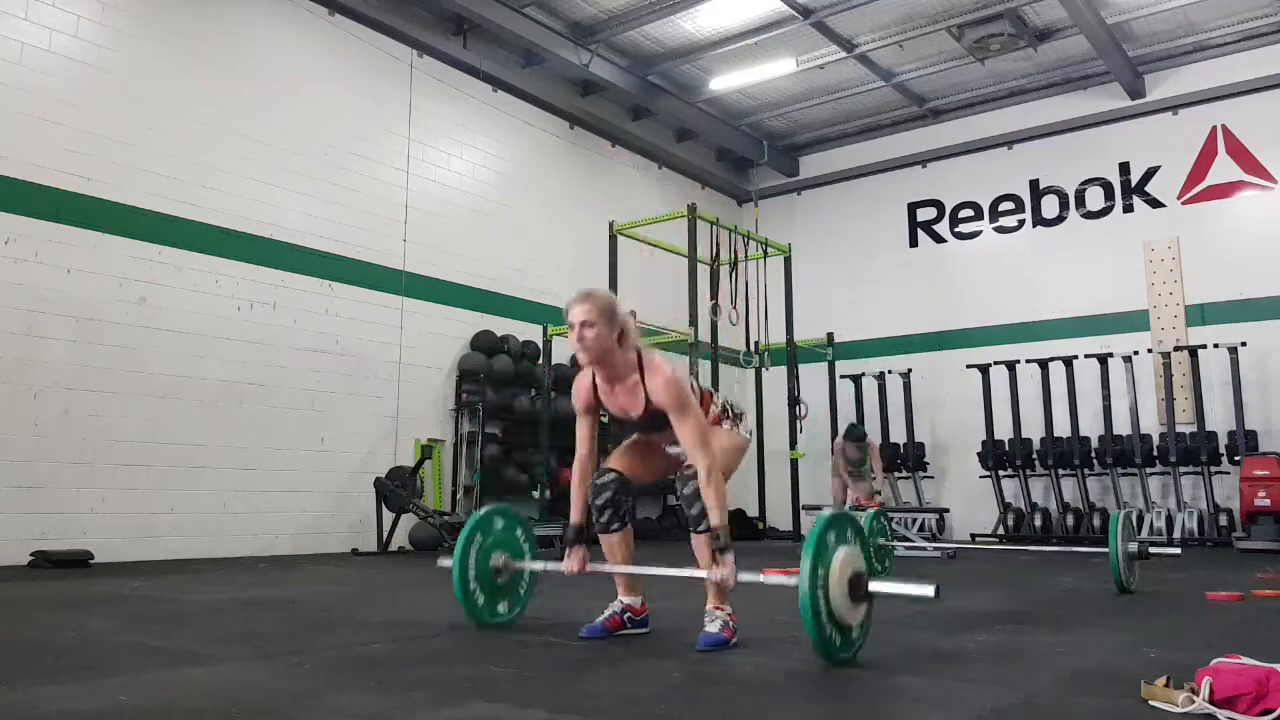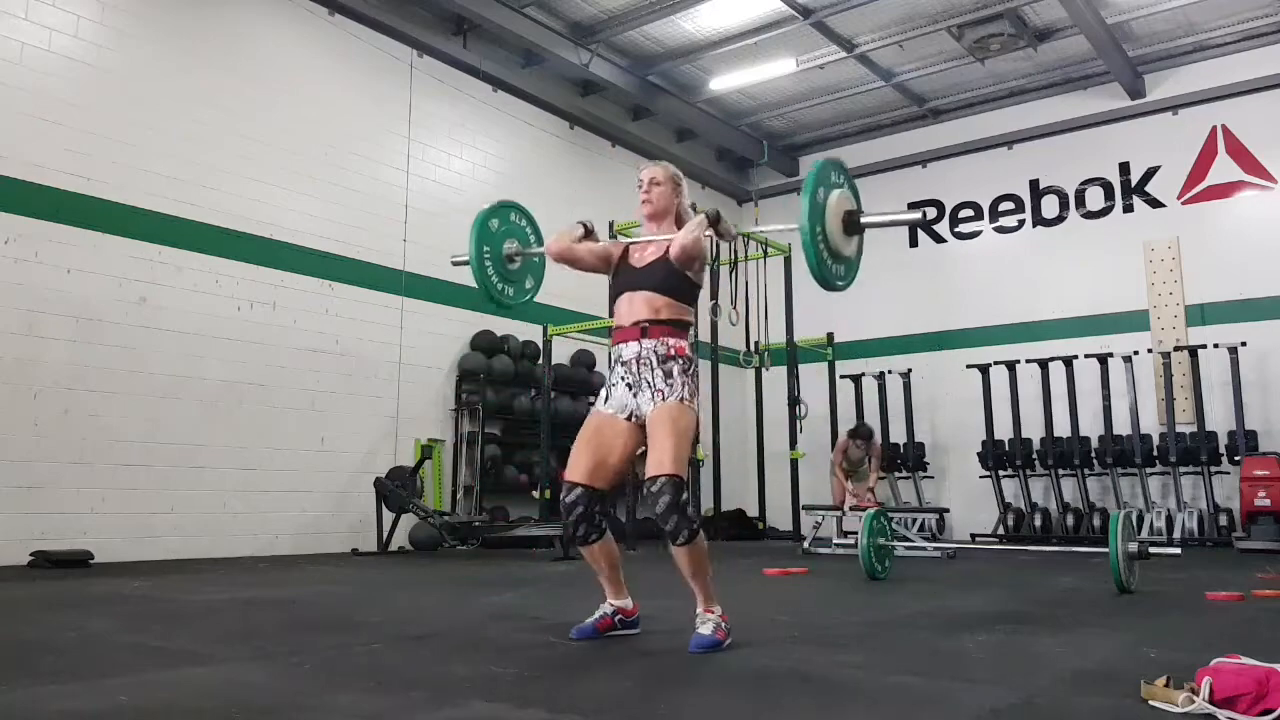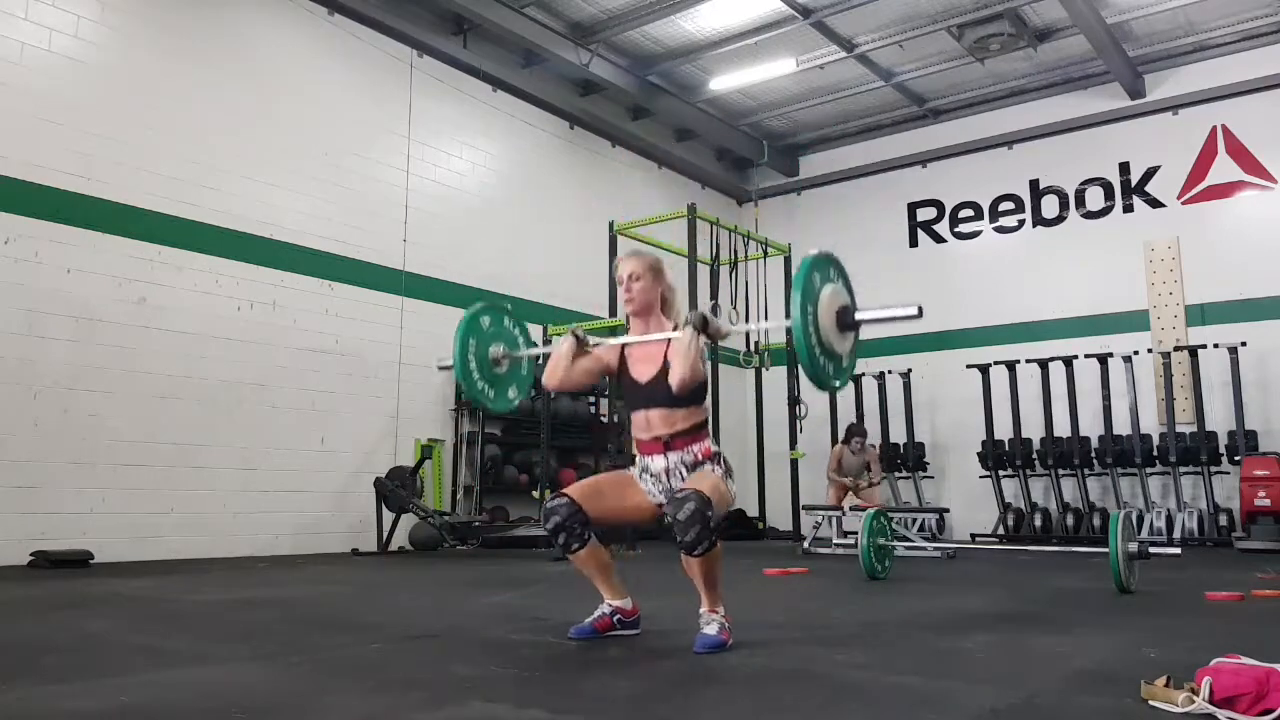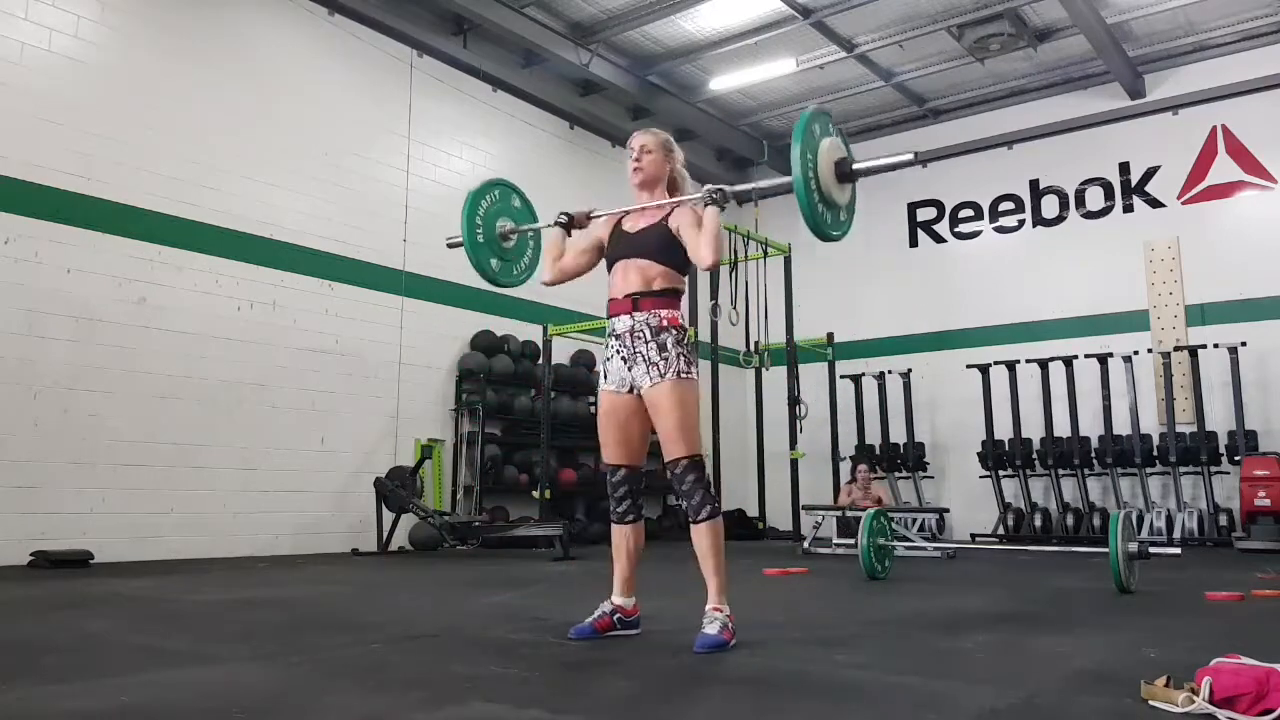
dt=0.7s
person 1, frame 1
left shoulder: (661, 376)
right shoulder: (585, 385)
left elbow: (704, 463)
right elbow: (583, 463)
right wrist: (575, 540)
left hip: (718, 426)
right hip: (660, 437)
left knee: (694, 488)
right knee: (607, 487)
left ankle: (719, 613)
right ankle: (630, 604)
person 1, frame 2
left shoulder: (690, 244)
right shoulder: (621, 251)
left elbow: (683, 248)
right elbow: (558, 250)
left wrist: (709, 223)
right wrist: (583, 230)
left hip: (668, 369)
right hip: (621, 374)
left knee: (665, 494)
right knee: (576, 497)
left ankle: (709, 612)
right ankle: (620, 606)
person 1, frame 3
left shoulder: (683, 338)
right shoulder: (616, 353)
left elbow: (682, 380)
right elbow: (554, 379)
left wrist: (696, 332)
right wrist: (572, 342)
left hip: (695, 467)
right hip: (647, 472)
left knee: (690, 509)
right knee: (559, 510)
left ankle: (713, 612)
right ankle: (619, 604)
person 1, frame 4
left shoulder: (682, 215)
right shoulder: (611, 224)
left elbow: (709, 257)
right elbow: (553, 272)
left wrist: (712, 206)
right wrist: (566, 226)
left hip: (663, 342)
right hip: (617, 347)
left knee: (686, 474)
right knee: (620, 482)
left ankle: (717, 609)
right ankle: (623, 603)
